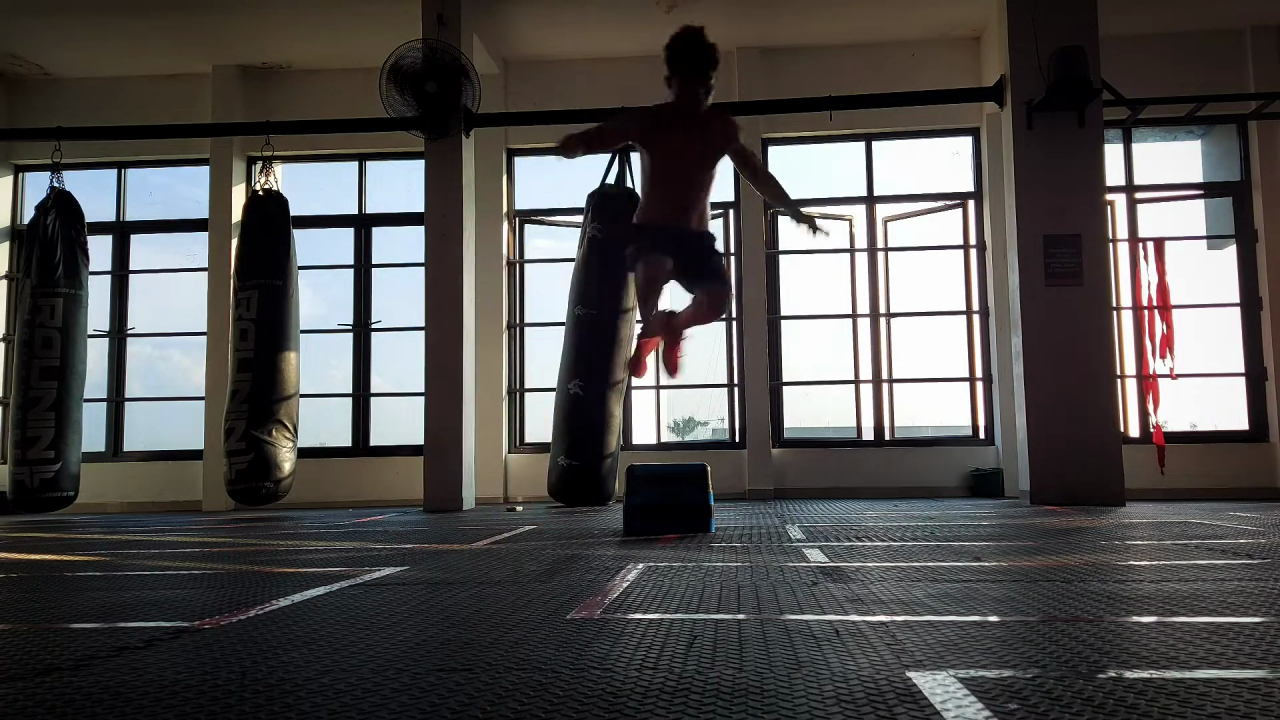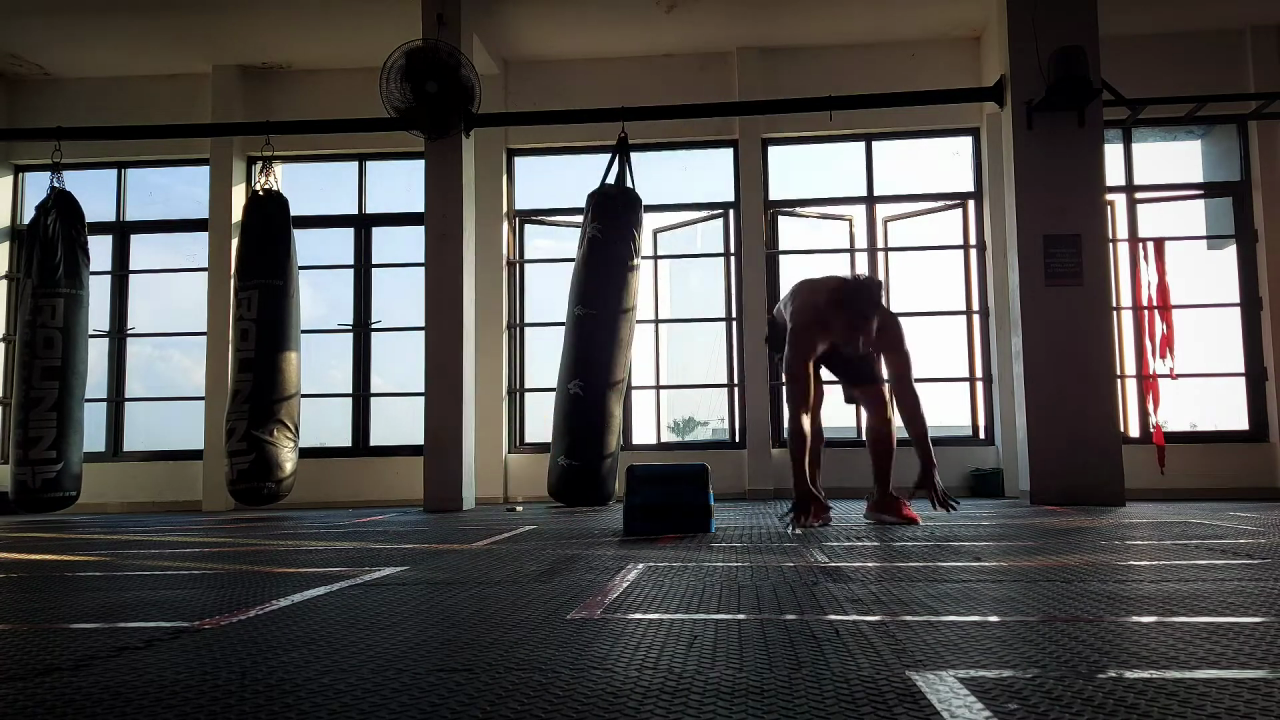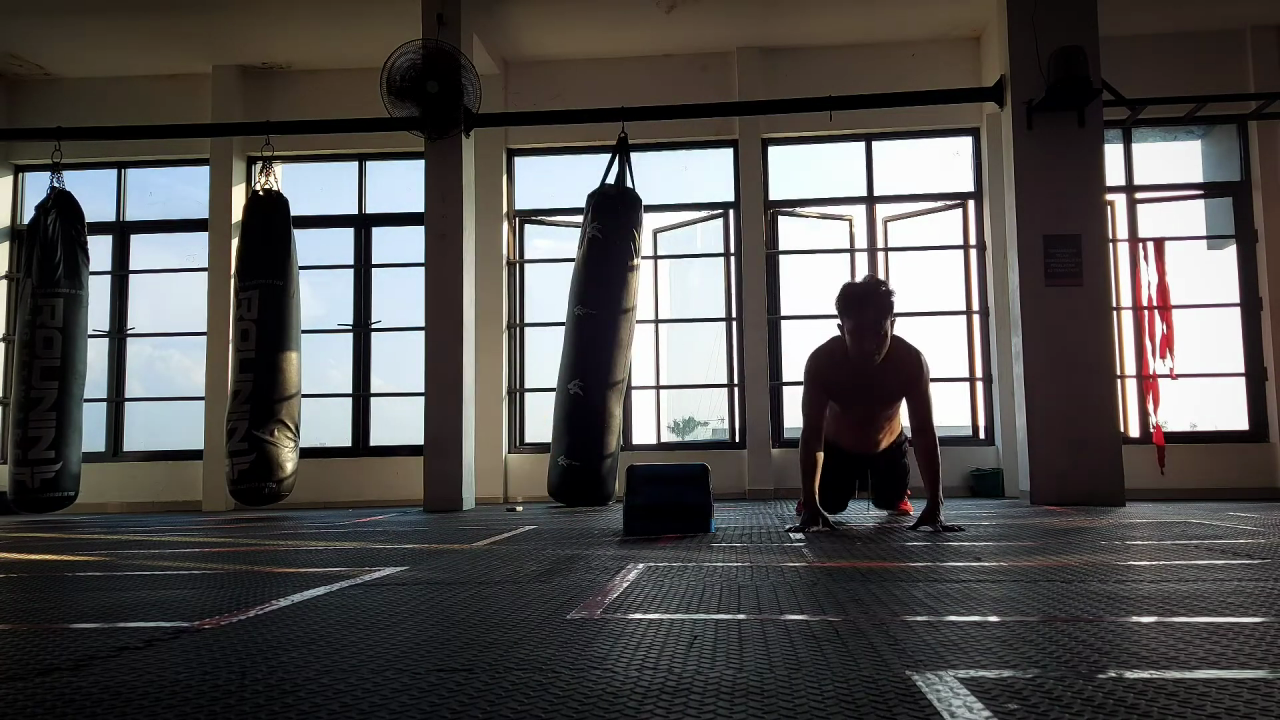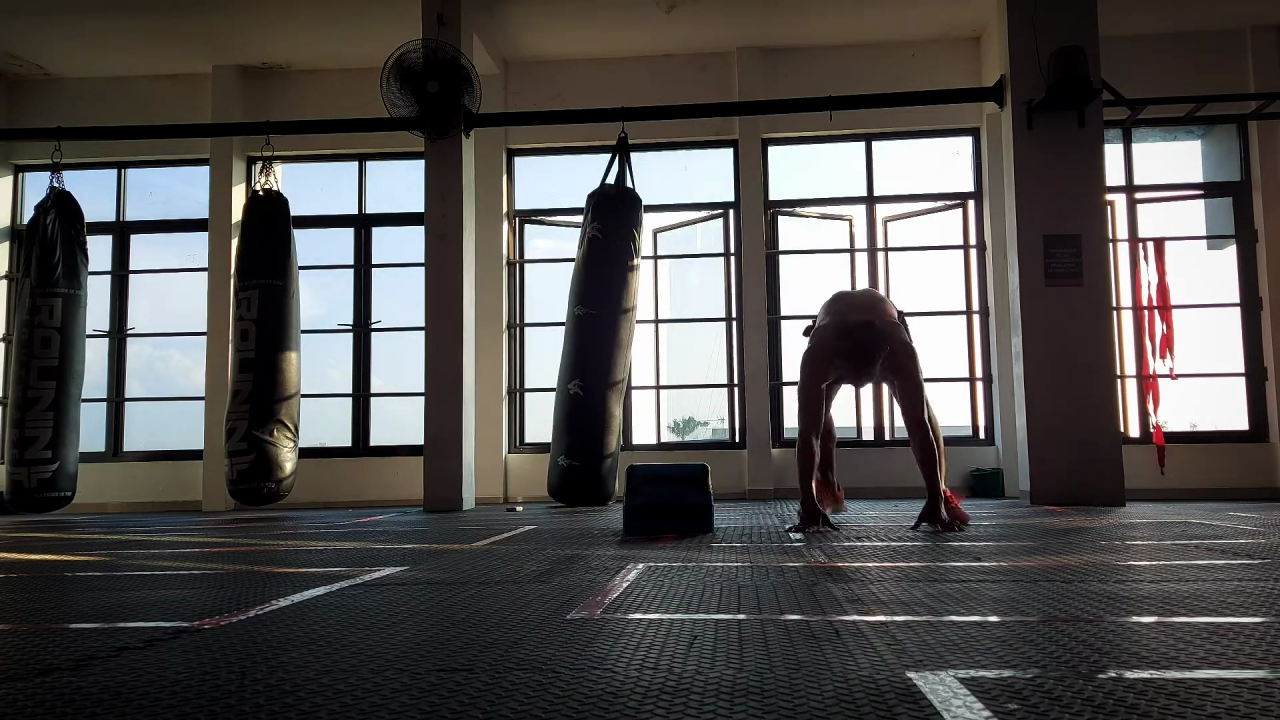
dt=0.5s
person 1, frame 1
left shoulder: (722, 125)
right shoulder: (647, 121)
left elbow: (755, 172)
right elbow: (590, 142)
left wrist: (789, 205)
right wrist: (572, 145)
left hip: (696, 237)
right hip: (649, 231)
left knee: (718, 301)
right knee: (654, 270)
left ankle: (671, 326)
right ankle: (651, 326)
person 1, frame 2
left shoulder: (886, 323)
right shoulder: (806, 324)
left elbow: (906, 393)
right elbow: (797, 412)
left wrist: (929, 467)
right wrist: (802, 486)
right hip: (783, 330)
left knee: (879, 399)
right knee: (810, 401)
left ankle: (882, 497)
right ankle: (813, 499)
person 1, frame 3
left shoulder: (911, 361)
right shoulder: (822, 361)
left elbow: (925, 434)
right elbow: (811, 438)
left wrist: (934, 506)
right wrist: (811, 505)
left ankle: (896, 495)
right ankle: (812, 502)
person 1, frame 4
left shoulder: (901, 352)
right shoulder: (818, 354)
left elbow: (920, 423)
right elbow: (808, 430)
left wrist: (935, 501)
right wrist: (809, 505)
left knee: (917, 411)
right knee: (819, 410)
left ankle: (942, 494)
right ankle: (828, 485)
